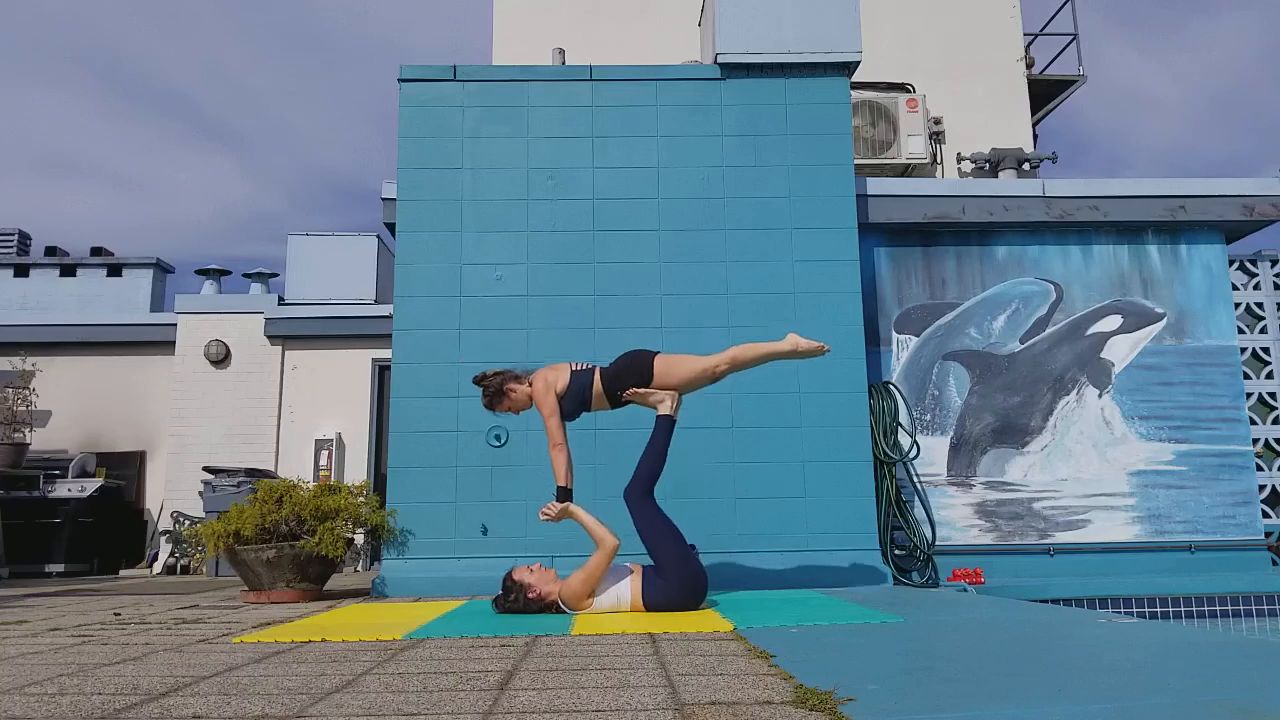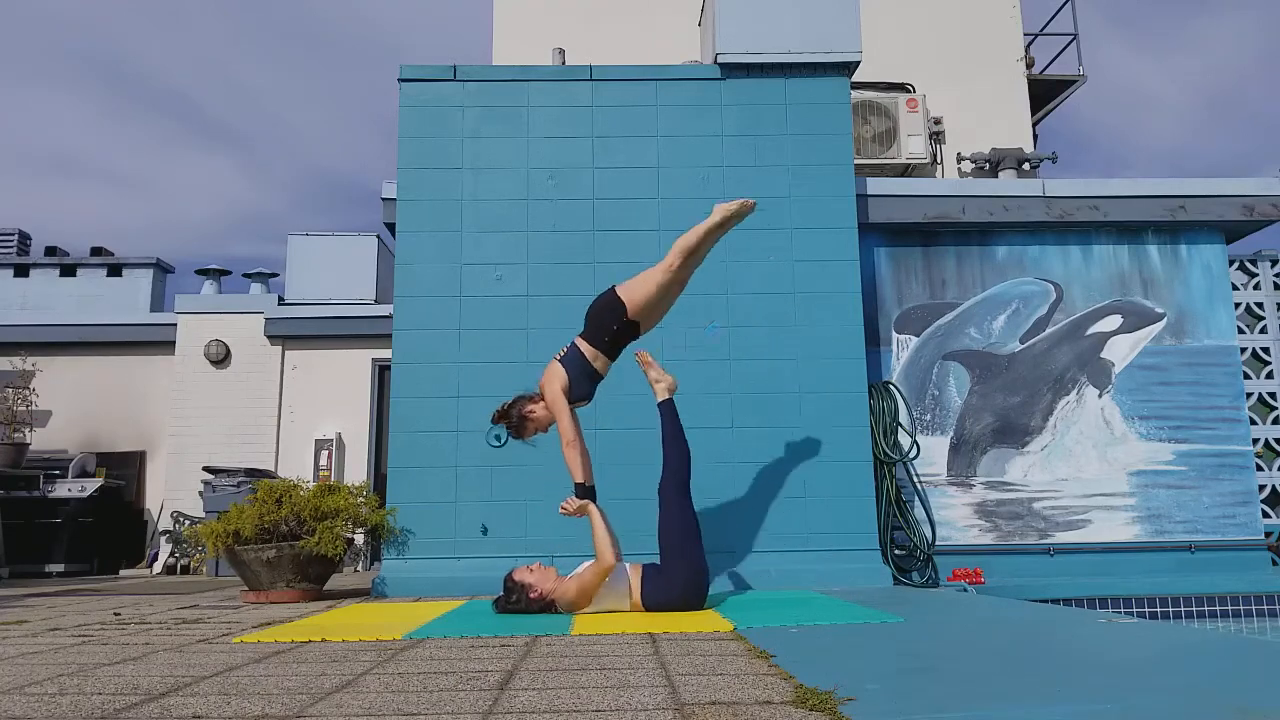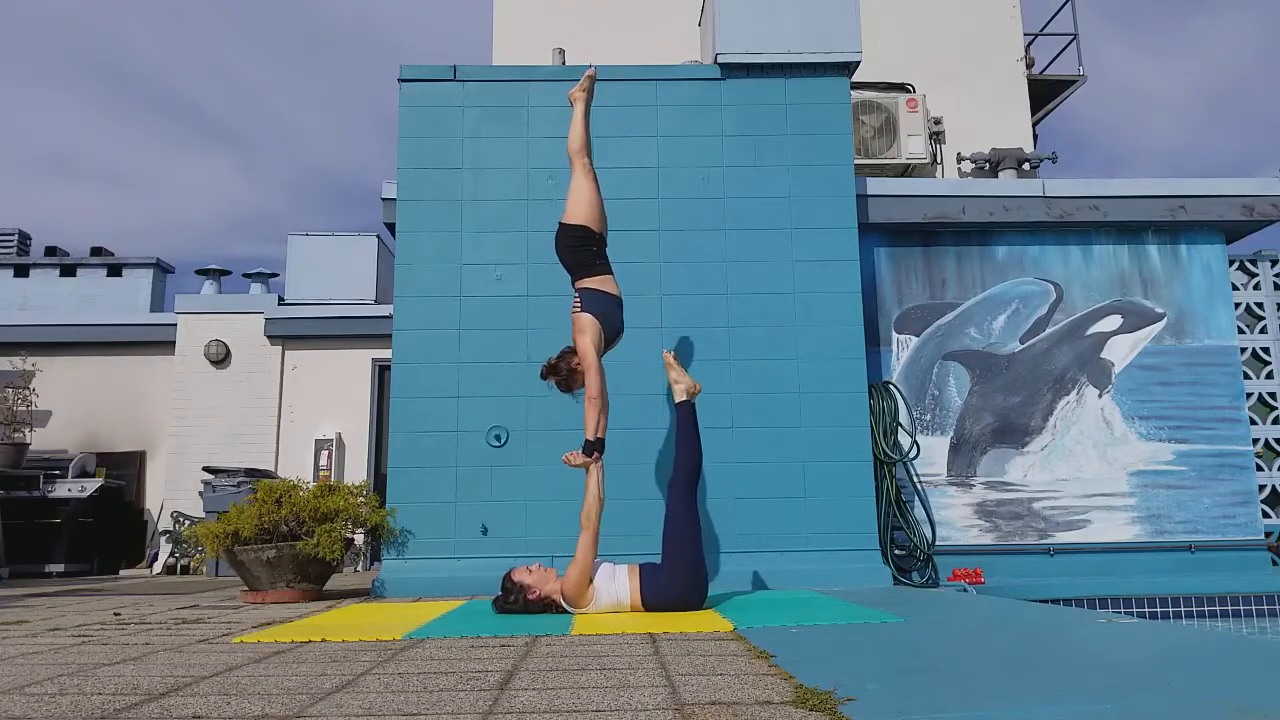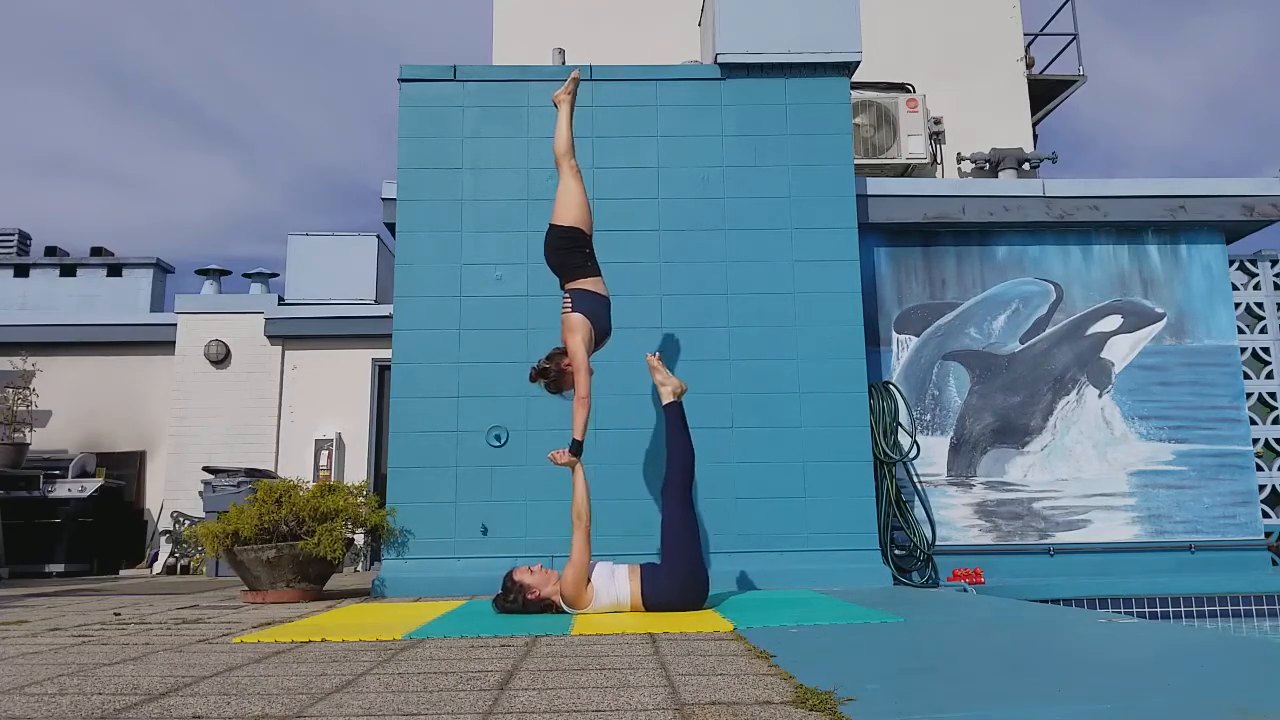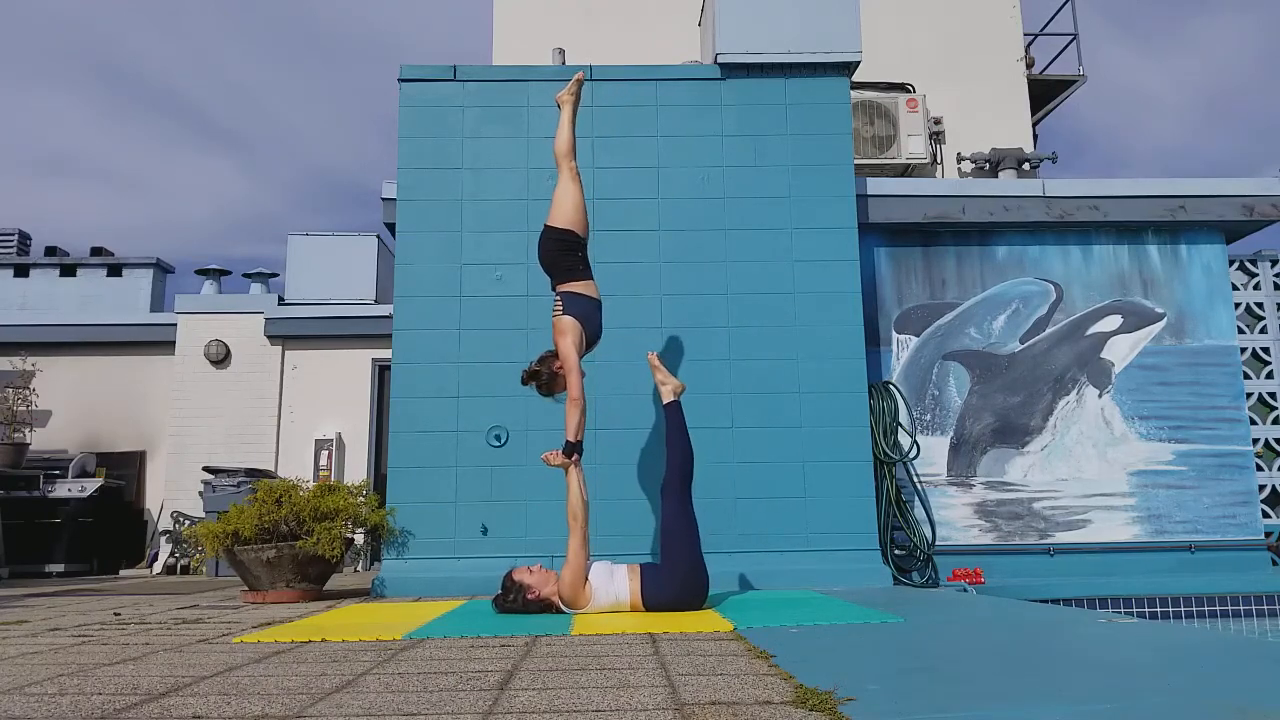
dt=1s
person 1, frame 1
left shoulder: (540, 385)
right shoulder: (547, 384)
left elbow: (557, 445)
right elbow: (561, 446)
left wrist: (562, 495)
right wrist: (566, 494)
left hip: (635, 375)
right hip: (632, 379)
left knee: (717, 366)
right knee: (715, 370)
left ankle: (788, 345)
right ankle: (788, 346)
person 1, frame 2
left shoulder: (552, 393)
right shoulder: (560, 396)
left elbow: (571, 445)
right elbow: (576, 446)
left wrist: (582, 494)
right wrist: (587, 494)
left hip: (613, 314)
right hip: (614, 323)
left knee: (672, 265)
right knee: (675, 271)
left ankle: (720, 217)
right ankle: (721, 219)
person 1, frame 3
right shoulder: (588, 343)
left elbow: (596, 398)
left wrist: (593, 446)
right wrist: (593, 446)
left hip: (584, 246)
right hip: (582, 246)
left knee: (582, 167)
right knee: (582, 167)
left ankle: (581, 101)
right ankle: (580, 101)
person 1, frame 4
right shoulder: (578, 341)
left elbow: (583, 397)
left wrist: (576, 445)
right wrist: (575, 445)
left hip: (572, 250)
right hip: (570, 250)
left knee: (568, 168)
right knee: (568, 167)
left ankle: (565, 103)
right ankle: (565, 104)
person 1, frame 5
right shoulder: (569, 344)
left elbow: (577, 400)
left wrist: (573, 447)
right wrist: (571, 447)
left hip: (567, 252)
right hip: (565, 252)
left knee: (568, 170)
right knee: (568, 169)
left ankle: (569, 104)
right ankle: (568, 105)
person 2, frame 1
left shoulder: (572, 592)
right shoulder: (570, 594)
right elbow: (610, 544)
right wrist: (572, 509)
left hip: (676, 587)
right hip: (681, 586)
right knee: (637, 493)
left ankle: (665, 411)
right ankle: (665, 412)
person 2, frame 2
left shoulder: (571, 586)
right shoulder: (567, 595)
left elbow: (612, 556)
right elbow: (608, 561)
left wrist: (592, 510)
right wrist: (591, 510)
left hip: (676, 588)
right hip: (680, 589)
right knee: (673, 488)
right ankle: (662, 396)
person 2, frame 3
left shoulder: (573, 589)
right shoulder: (572, 593)
left elbow: (593, 518)
right elbow: (589, 525)
left wrist: (594, 466)
right wrist: (591, 470)
left hip: (678, 586)
right hip: (680, 587)
right knee: (680, 491)
right ankle: (681, 397)
person 2, frame 4
left shoulder: (572, 589)
right shoulder: (571, 593)
left elbow: (583, 520)
right elbow: (581, 524)
left wrist: (578, 465)
right wrist: (576, 468)
left hip: (677, 586)
right hip: (680, 587)
right knee: (676, 491)
right ankle: (669, 399)
person 2, frame 5
left shoulder: (573, 584)
right shoulder: (569, 593)
left elbow: (581, 520)
right elbow: (577, 525)
left wrist: (573, 466)
right wrist: (570, 470)
left hip: (676, 585)
right hip: (680, 586)
right knee: (675, 491)
right ankle: (668, 398)
